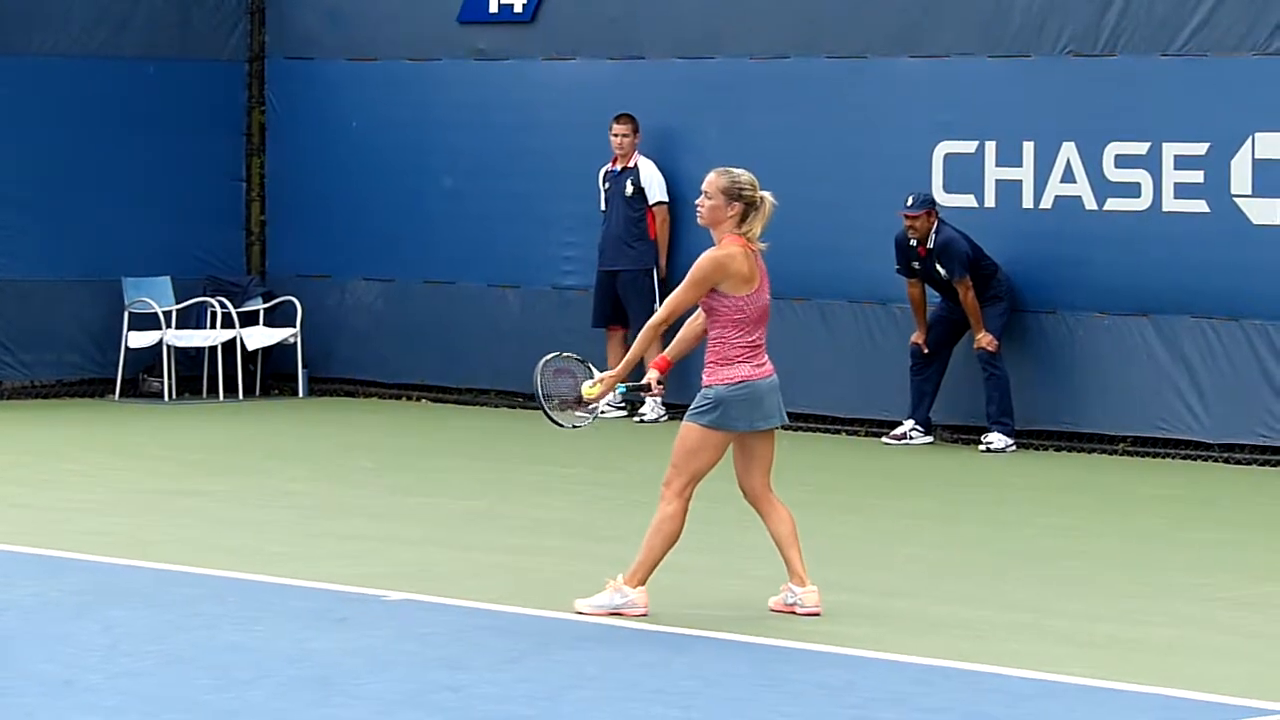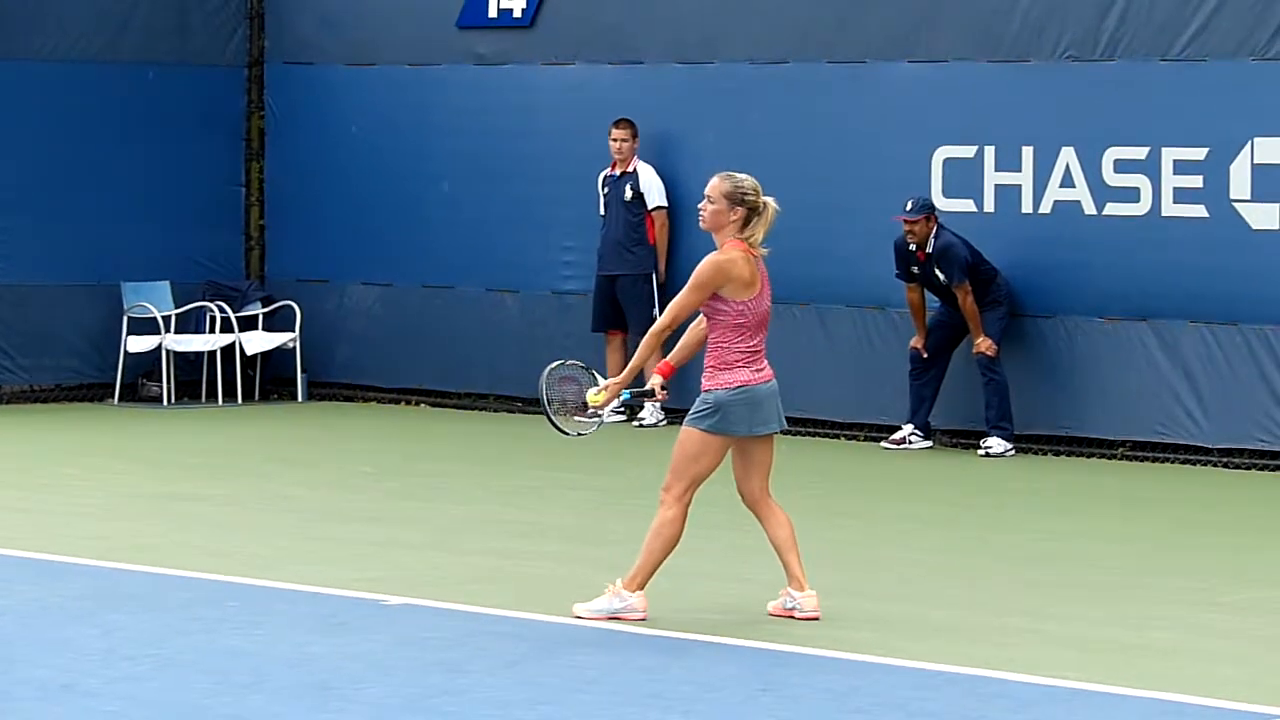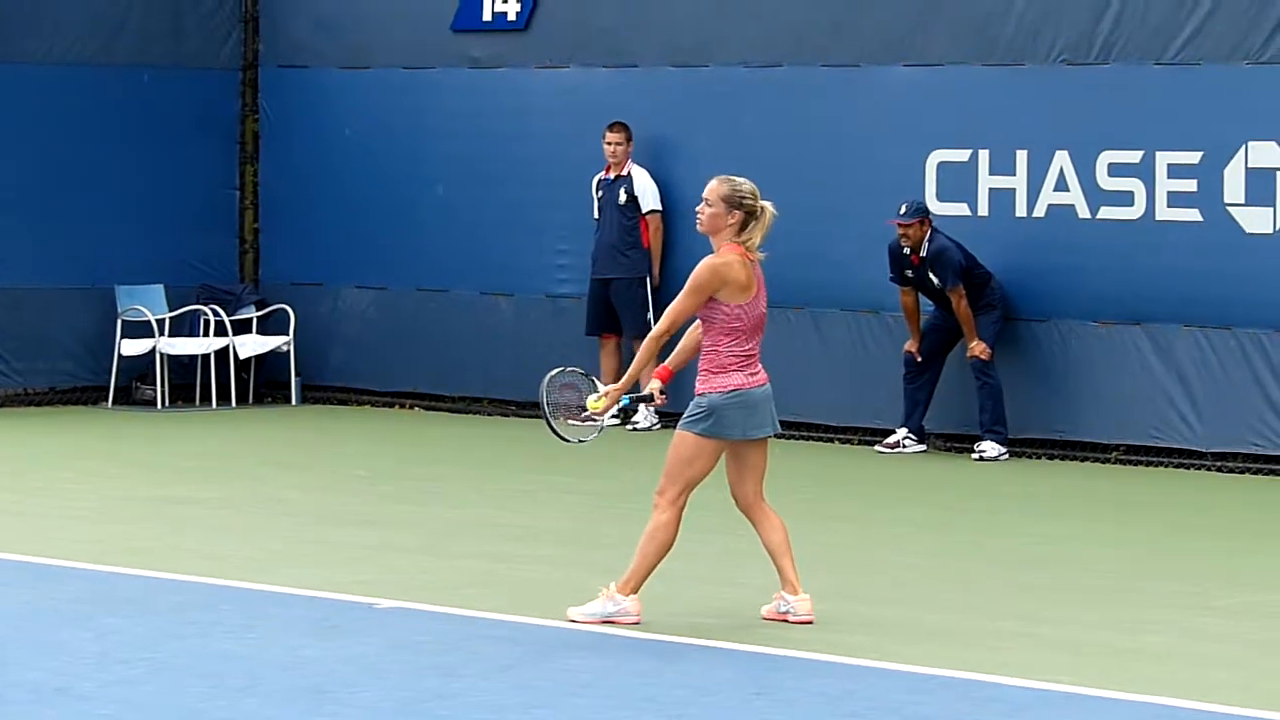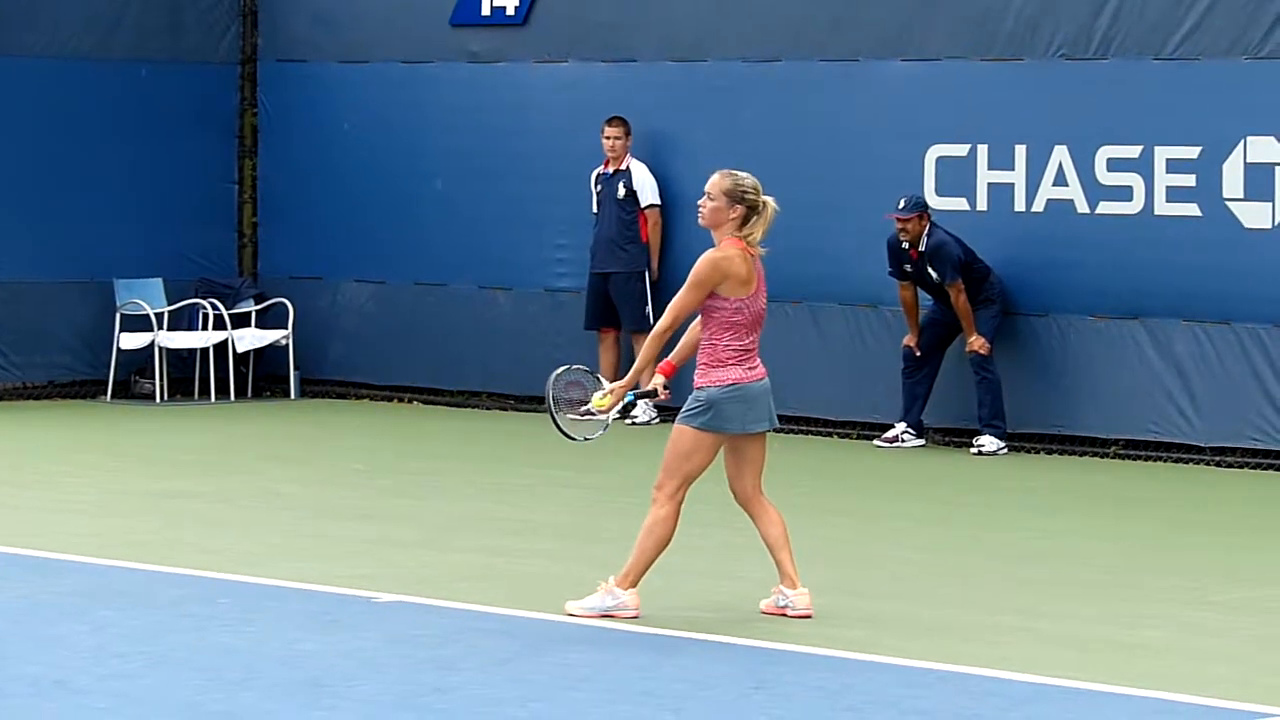
dt=0.2s
person 1, frame 1
left shoulder: (720, 257)
right shoulder: (747, 253)
left elbow: (660, 319)
right elbow: (702, 319)
left wrist: (619, 372)
right wrist: (661, 365)
left hip: (728, 390)
right hip: (760, 385)
left knee: (674, 490)
right knee: (759, 492)
left ankle: (630, 590)
right ankle: (802, 588)
person 1, frame 2
left shoulder: (722, 262)
right shoulder: (749, 258)
left elbow: (663, 325)
left wrist: (623, 378)
right wrist: (665, 371)
left hip: (727, 394)
right hip: (759, 390)
left knee: (673, 495)
right knee: (758, 496)
left ankle: (629, 594)
right ankle: (801, 593)
person 1, frame 3
left shoulder: (718, 265)
right shoulder: (745, 261)
left elbow: (661, 330)
left wrist: (624, 384)
right wrist: (663, 375)
left hip: (721, 398)
right hip: (753, 393)
left knee: (668, 499)
right knee: (751, 500)
left ankle: (622, 598)
right ankle: (794, 597)
person 1, frame 4
left shoulder: (718, 259)
right shoulder: (746, 256)
left elbow: (665, 325)
left wrist: (628, 381)
right wrist: (666, 370)
left hip: (720, 392)
right hip: (752, 388)
left knee: (666, 493)
right knee: (750, 494)
left ankle: (622, 592)
right ankle: (793, 591)
person 2, frame 1
left shoulder: (647, 170)
right shoulder: (605, 173)
left elbow: (662, 217)
left wrist: (662, 261)
right wrist: (608, 252)
left hip: (639, 265)
right hip: (608, 264)
right knee: (614, 329)
left ankle: (654, 401)
right ankle: (613, 398)
person 2, frame 2
left shoulder: (646, 175)
right shoulder: (604, 178)
left elbow: (661, 222)
left wrist: (661, 266)
right wrist: (607, 257)
left hip: (639, 270)
right hip: (607, 269)
left knee: (647, 334)
right knee: (613, 333)
left ankle: (654, 406)
right ankle: (613, 403)
person 2, frame 3
left shoulder: (640, 178)
right shoulder: (598, 181)
left elbow: (655, 226)
left wrist: (655, 270)
right wrist: (600, 260)
left hip: (632, 273)
right hip: (601, 272)
left knee: (641, 338)
right knee: (607, 337)
left ankle: (648, 409)
person 2, frame 4
left shoulder: (639, 172)
right shoulder: (597, 175)
left elbow: (654, 220)
left wrist: (654, 264)
right wrist: (599, 255)
left hip: (632, 268)
right hip: (600, 266)
left knee: (640, 332)
right knee: (606, 331)
left ankle: (646, 404)
person 3, frame 1
left shoulder: (949, 242)
right shoulder: (903, 241)
left elbow: (966, 290)
right elbow: (915, 286)
left wrist: (979, 333)
right wrist: (921, 330)
left hip: (991, 295)
right hip: (952, 300)
left knee: (987, 353)
right knee: (921, 351)
left ankle: (1001, 432)
right ankle: (918, 425)
person 3, frame 2
left shoulder: (948, 247)
right shoulder: (903, 246)
left elbow: (965, 295)
right elbow: (914, 290)
left wrist: (978, 338)
right wrist: (921, 334)
left hip: (990, 300)
right hip: (951, 304)
left knee: (986, 357)
right knee: (921, 355)
left ankle: (1001, 437)
right ankle: (917, 430)
person 3, frame 3
left shoulder: (942, 250)
right shoulder: (897, 250)
left elbow: (959, 298)
right elbow: (908, 294)
left wrist: (972, 341)
right wrist: (915, 338)
left hip: (984, 304)
right hip: (946, 308)
left knee: (980, 361)
right knee: (915, 359)
left ankle: (994, 441)
right ankle: (911, 434)
person 3, frame 4
left shoulder: (941, 245)
right shoulder: (896, 244)
left elbow: (958, 293)
right elbow: (907, 288)
left wrist: (972, 336)
right wrist: (914, 332)
left hip: (983, 298)
right hip: (945, 303)
left knee: (978, 355)
right knee: (914, 354)
left ankle: (993, 435)
right ankle: (910, 428)
